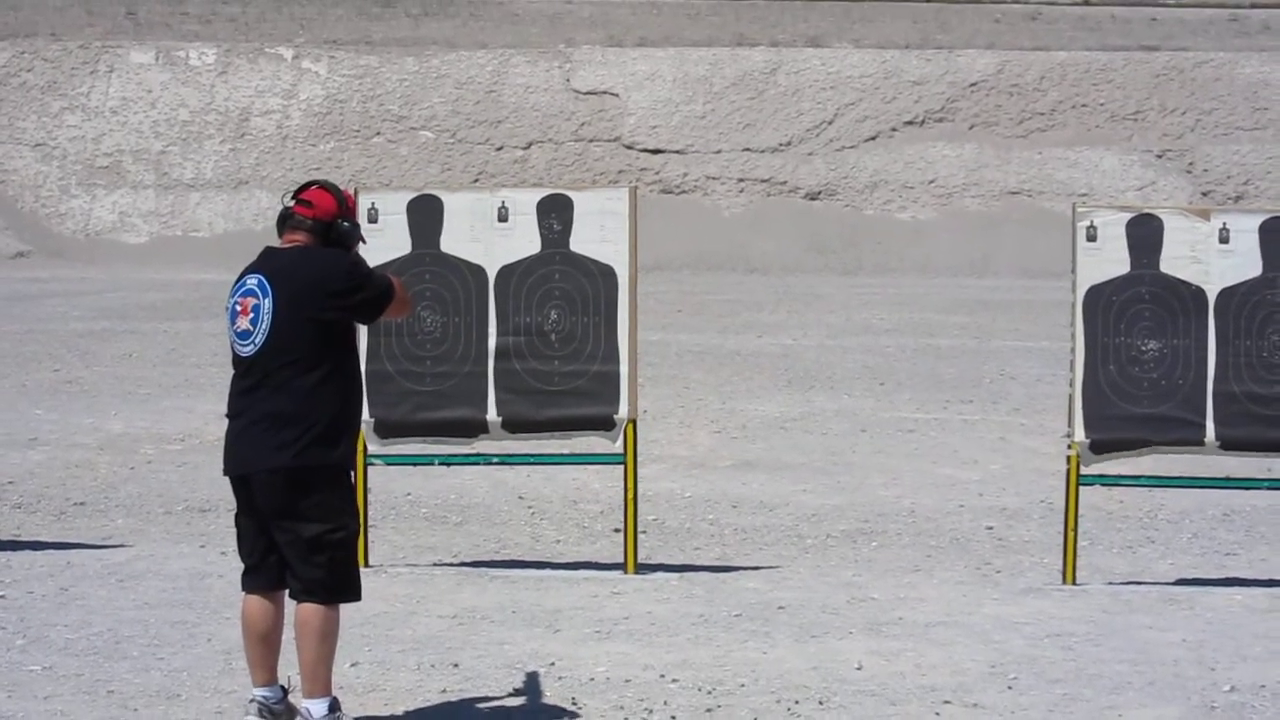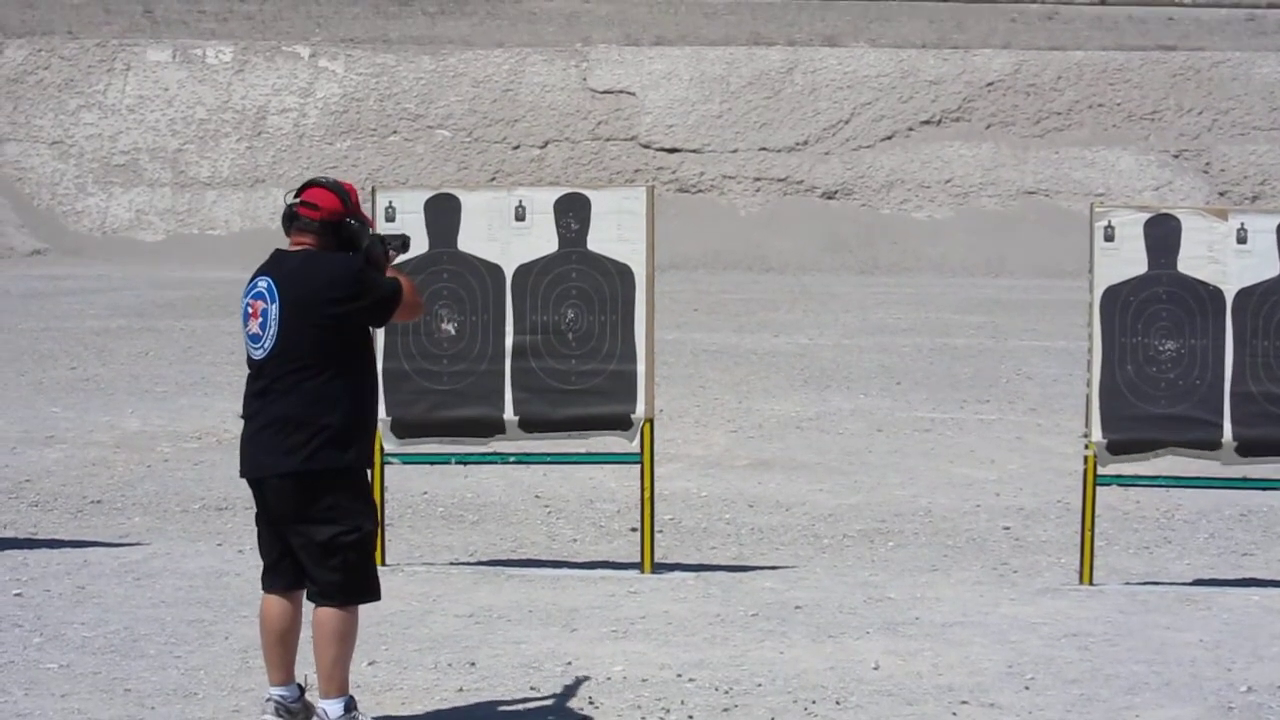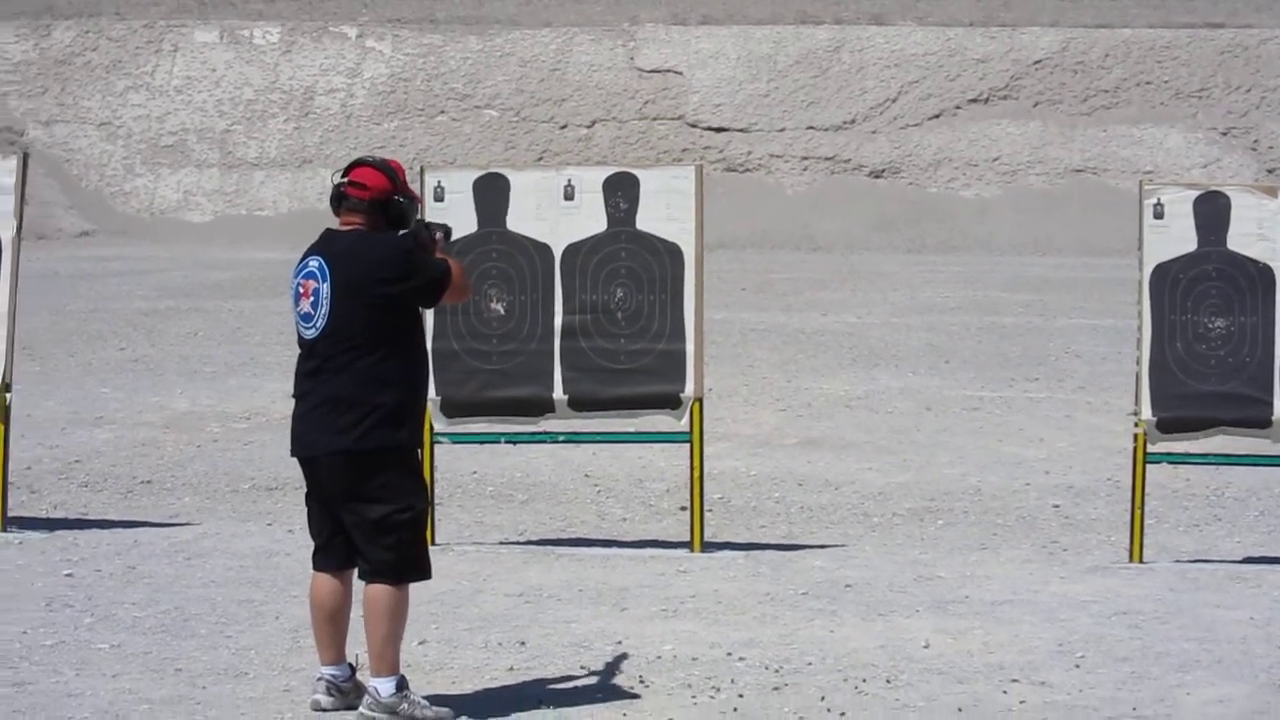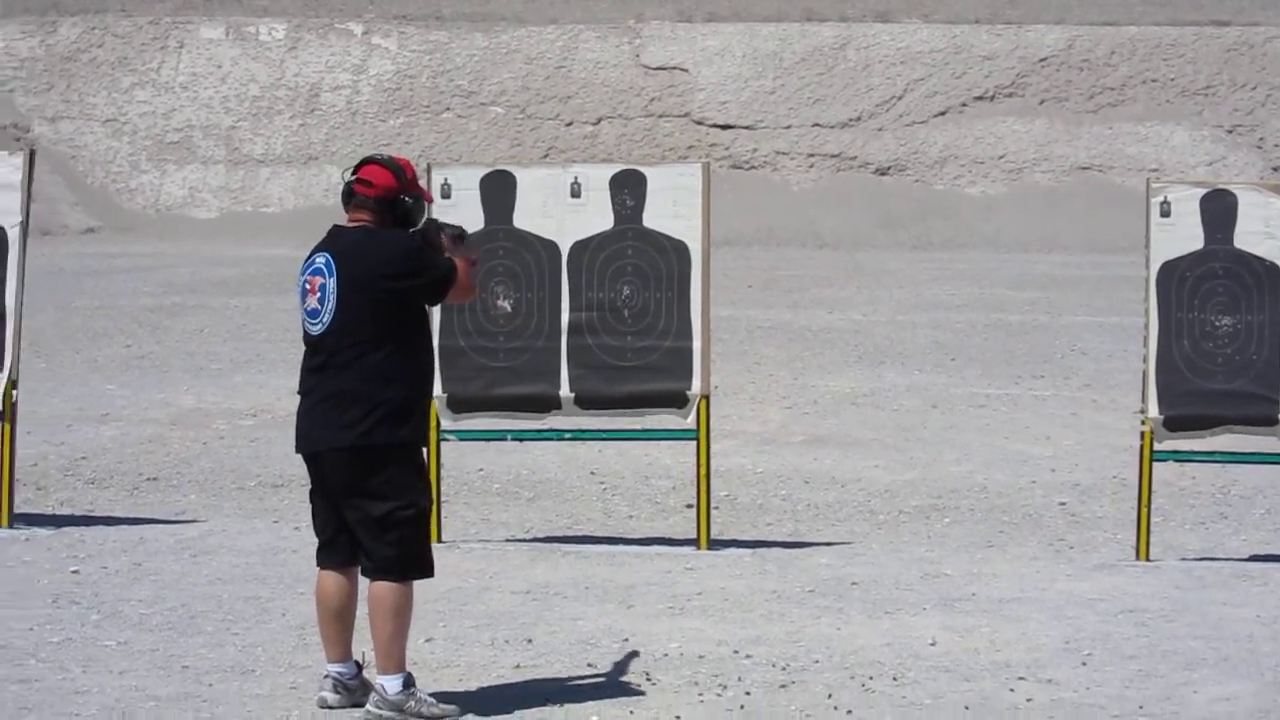
dt=0.5s
person 1, frame 1
left shoulder: (250, 275)
right shoulder: (329, 270)
right elbow: (399, 303)
right wrist: (359, 266)
left hip: (248, 454)
right hip: (304, 458)
left knee: (262, 581)
right knee: (319, 585)
person 1, frame 2
left shoulder: (264, 276)
right shoulder: (336, 274)
right elbow: (410, 305)
left wrist: (368, 269)
right wrist: (381, 266)
left hip: (266, 457)
right hip: (319, 461)
left knee: (282, 581)
right knee: (337, 588)
person 1, frame 3
left shoulder: (314, 256)
right shoulder: (387, 253)
right elbow: (457, 287)
left wrist: (416, 251)
right wrist: (430, 248)
left hip: (317, 436)
right hip: (371, 439)
left knee: (332, 560)
right knee: (388, 565)
person 1, frame 4
left shoulder: (323, 252)
right shoulder: (394, 250)
right elbow: (462, 287)
left wrist: (430, 253)
right wrist: (444, 250)
left hip: (322, 431)
right hip: (374, 435)
left knee: (337, 557)
right knee: (392, 562)
